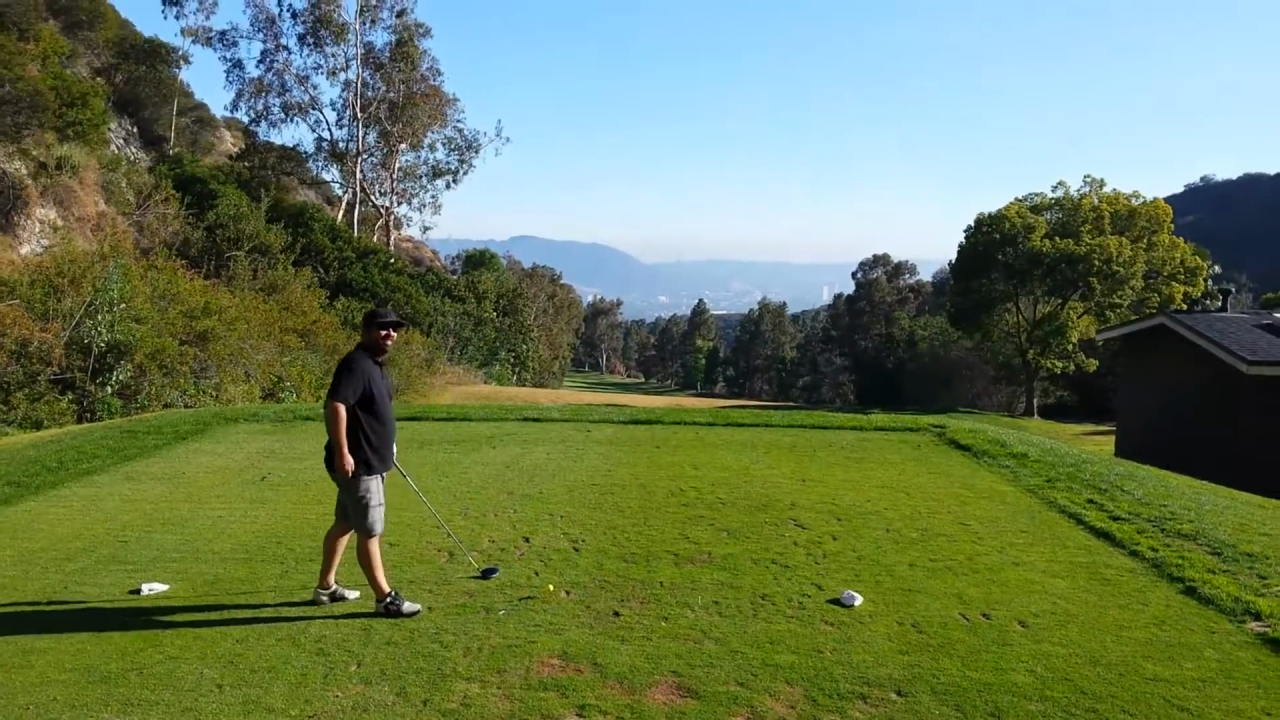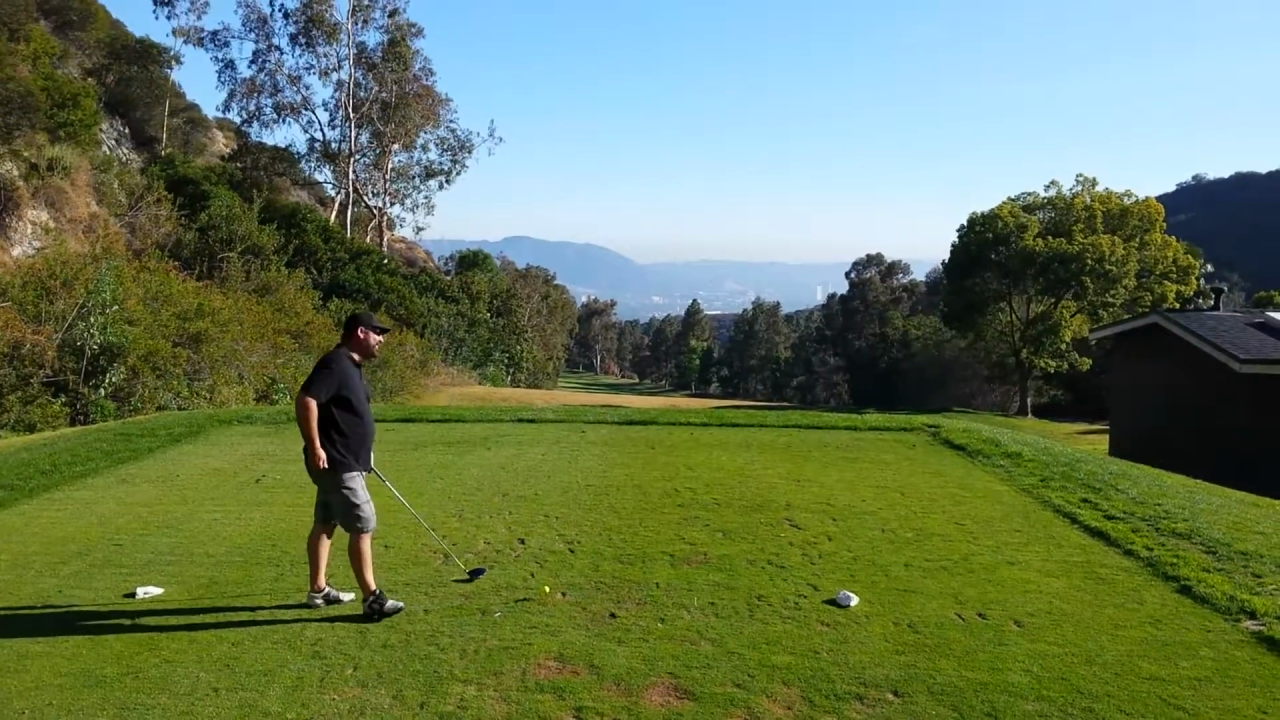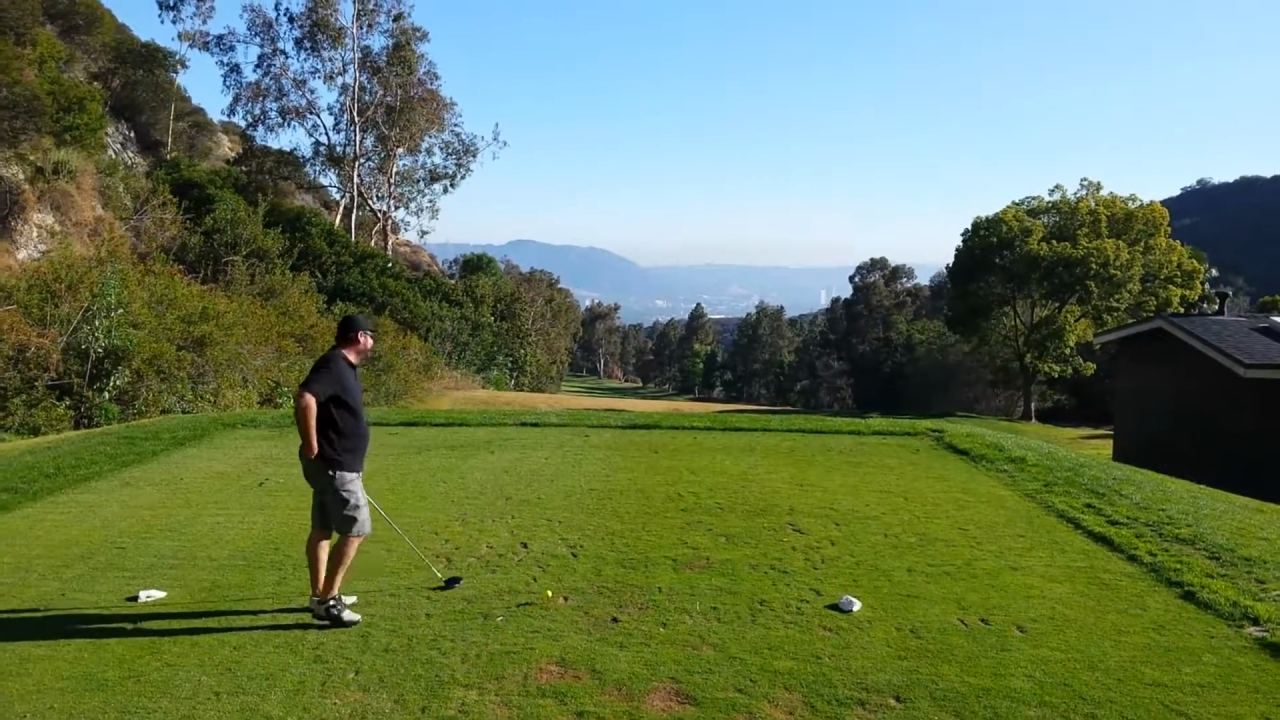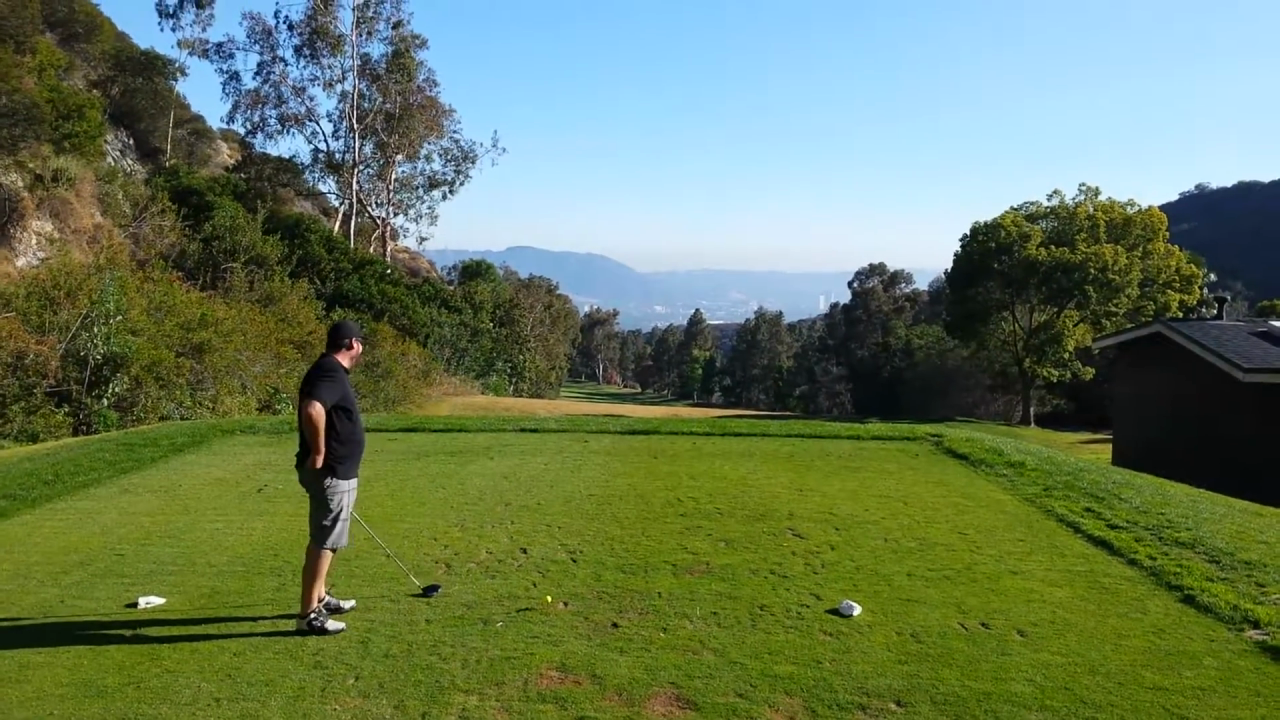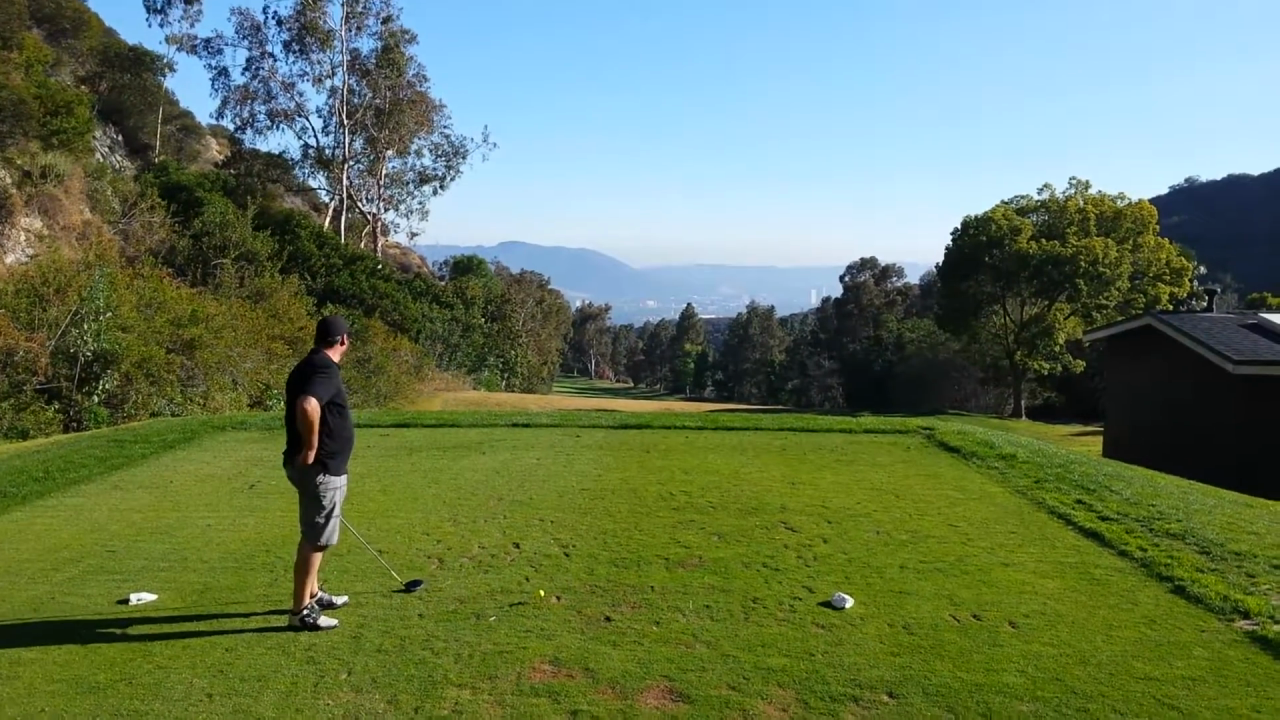
dt=0.2s
person 1, frame 1
left shoulder: (375, 364)
right shoulder: (357, 364)
right elbow: (335, 406)
left wrist: (387, 445)
right wrist: (342, 452)
left hip: (371, 460)
right hip: (361, 464)
left knee: (344, 523)
right knee: (369, 530)
left ankle: (325, 586)
right ankle: (385, 598)
person 1, frame 2
left shoulder: (351, 366)
right shoulder: (335, 364)
right elbow: (305, 400)
left wrist: (364, 451)
right wrist: (315, 447)
left hip: (345, 461)
right hip: (337, 463)
left knee: (325, 525)
right knee: (362, 527)
left ankle: (319, 589)
right ankle: (372, 597)
person 1, frame 3
left shoulder: (343, 366)
right shoulder: (334, 365)
right elbow: (305, 399)
right wrist: (310, 444)
left hip: (336, 463)
right hip: (334, 465)
left knee: (322, 528)
right knee: (355, 530)
left ankle: (320, 593)
right ankle: (328, 600)
person 1, frame 4
left shoulder: (328, 370)
right shoulder: (332, 373)
right elbow: (312, 409)
right wrist: (317, 452)
left hip: (329, 471)
right hip: (331, 473)
left knee: (320, 538)
right knee: (327, 543)
left ankle: (319, 599)
right ankle: (308, 614)
person 1, frame 5
left shoulder: (309, 366)
right shoulder: (325, 369)
left elbow: (303, 408)
right elbow: (307, 406)
right wrist: (310, 448)
left hip: (317, 467)
right hip: (321, 468)
left knee: (314, 535)
right knee: (316, 539)
left ankle: (312, 594)
right ankle: (301, 610)
